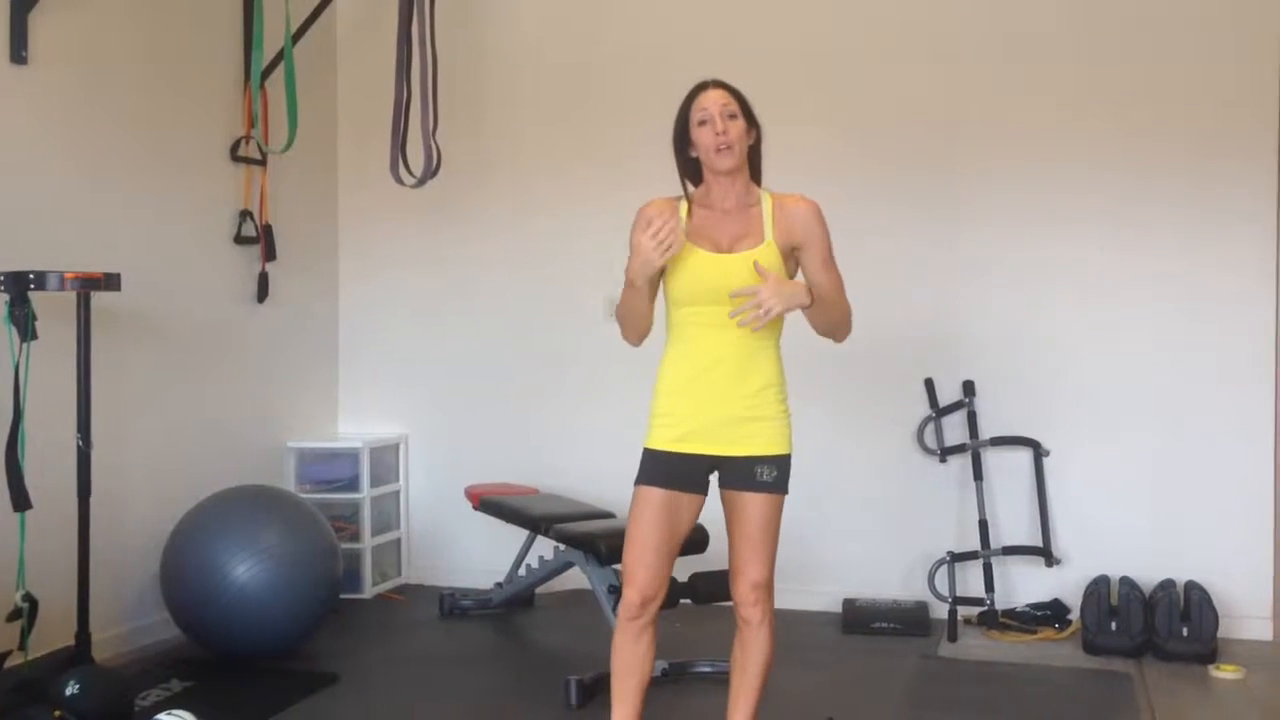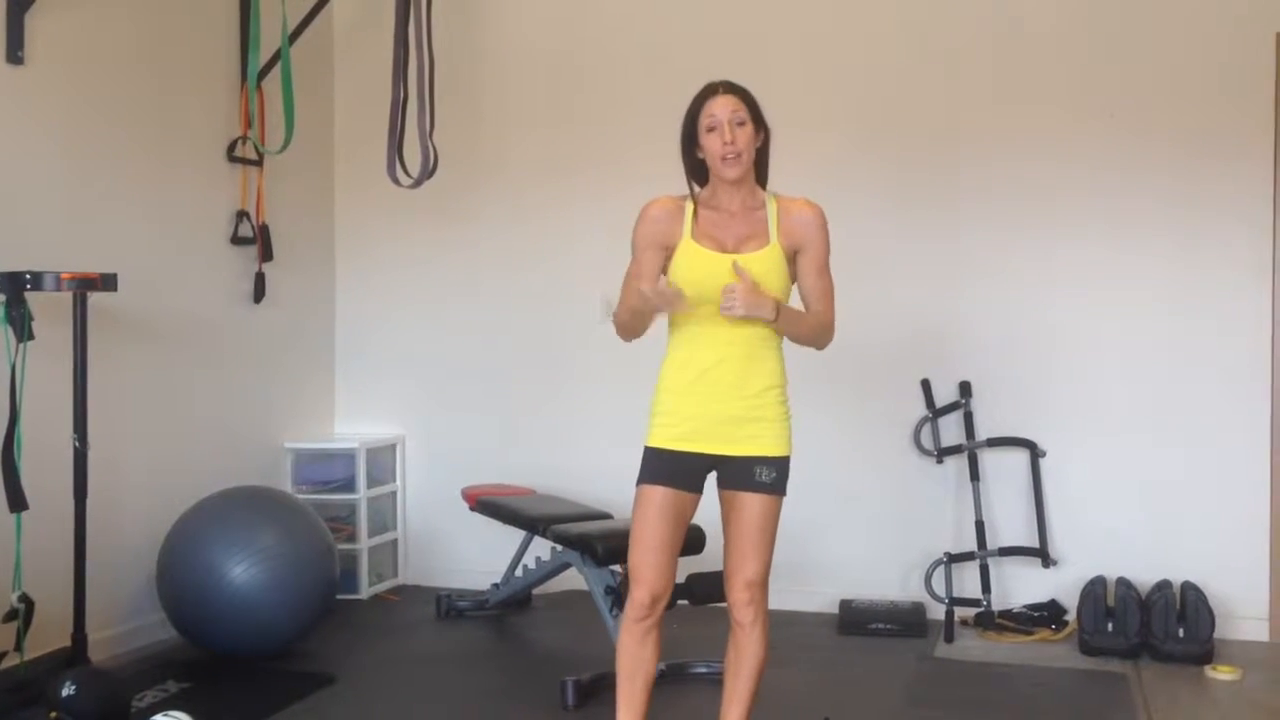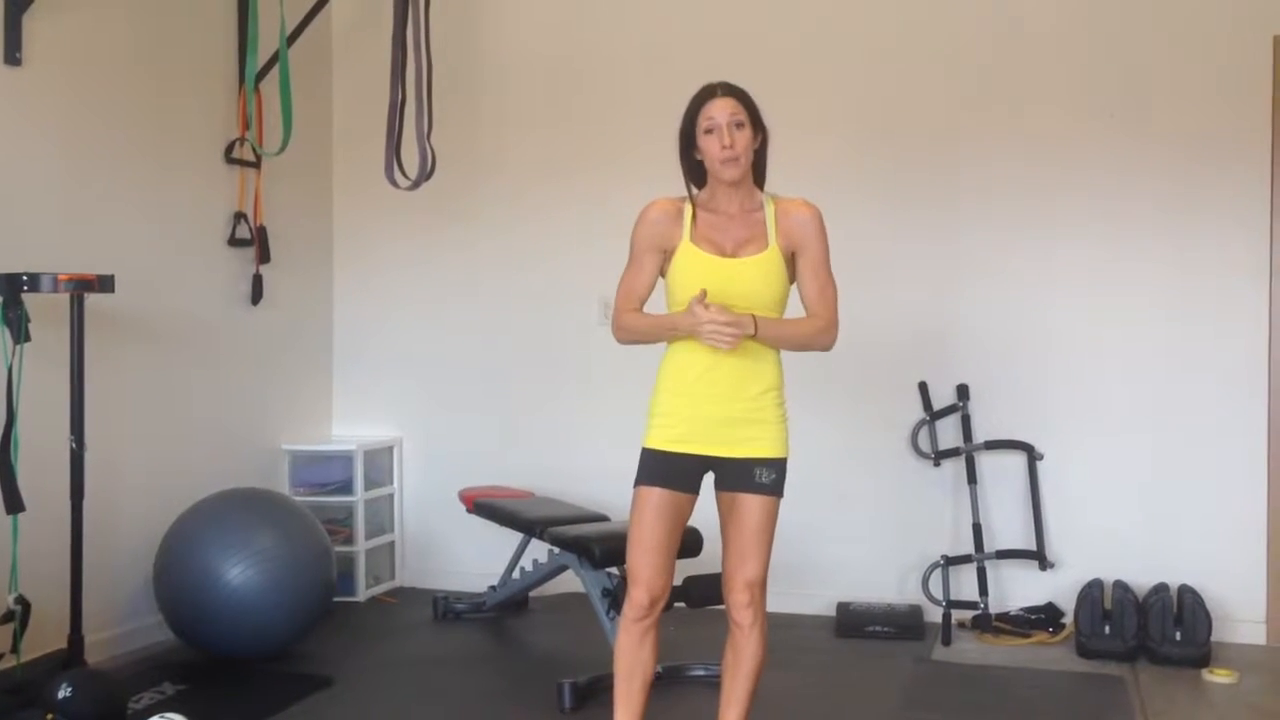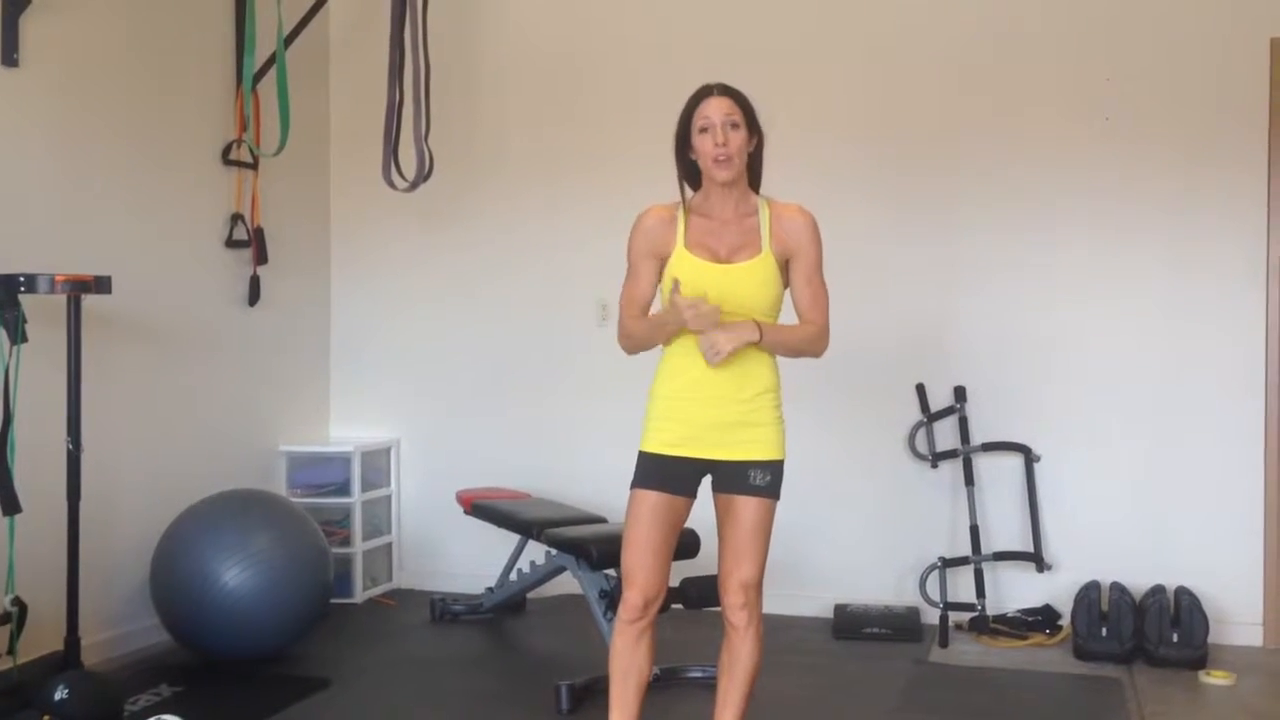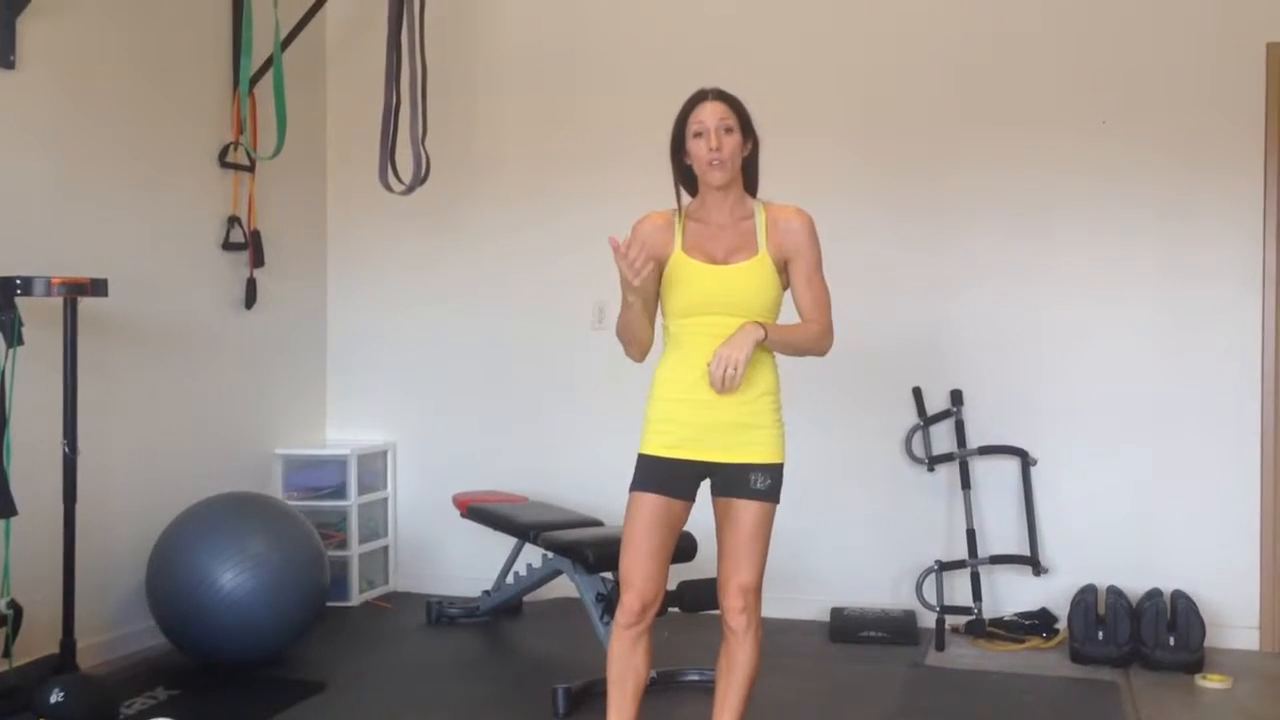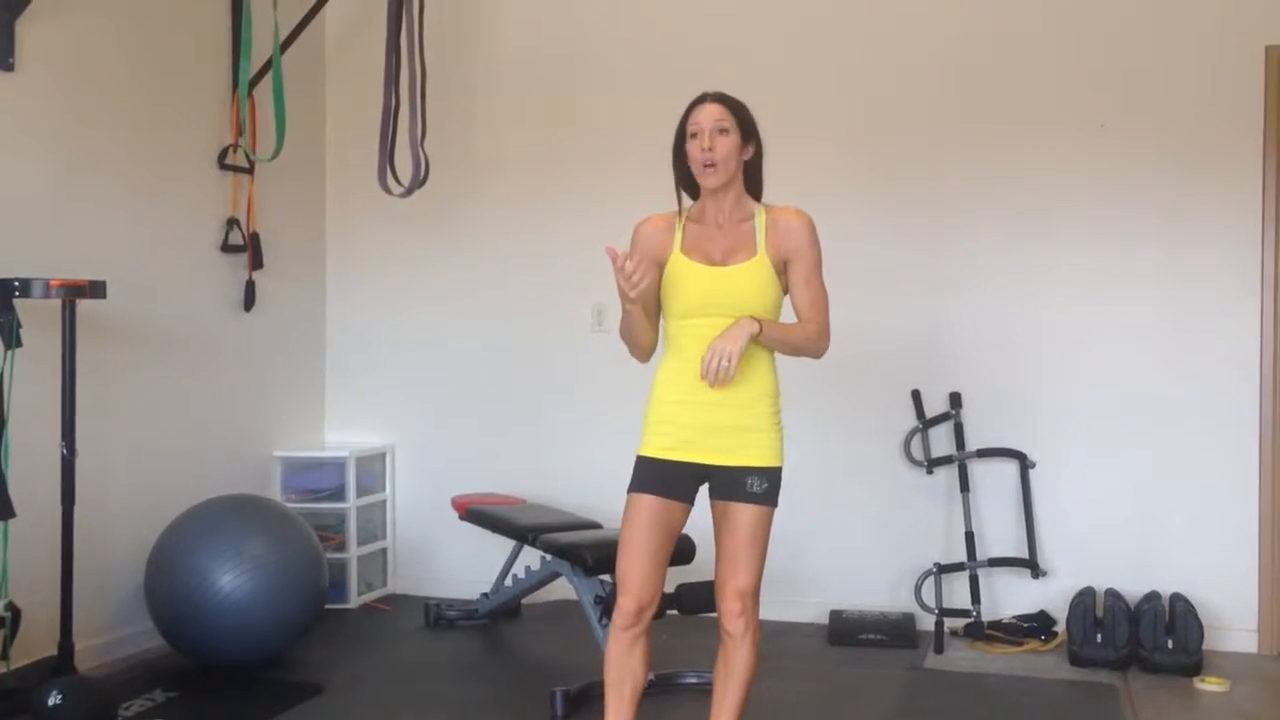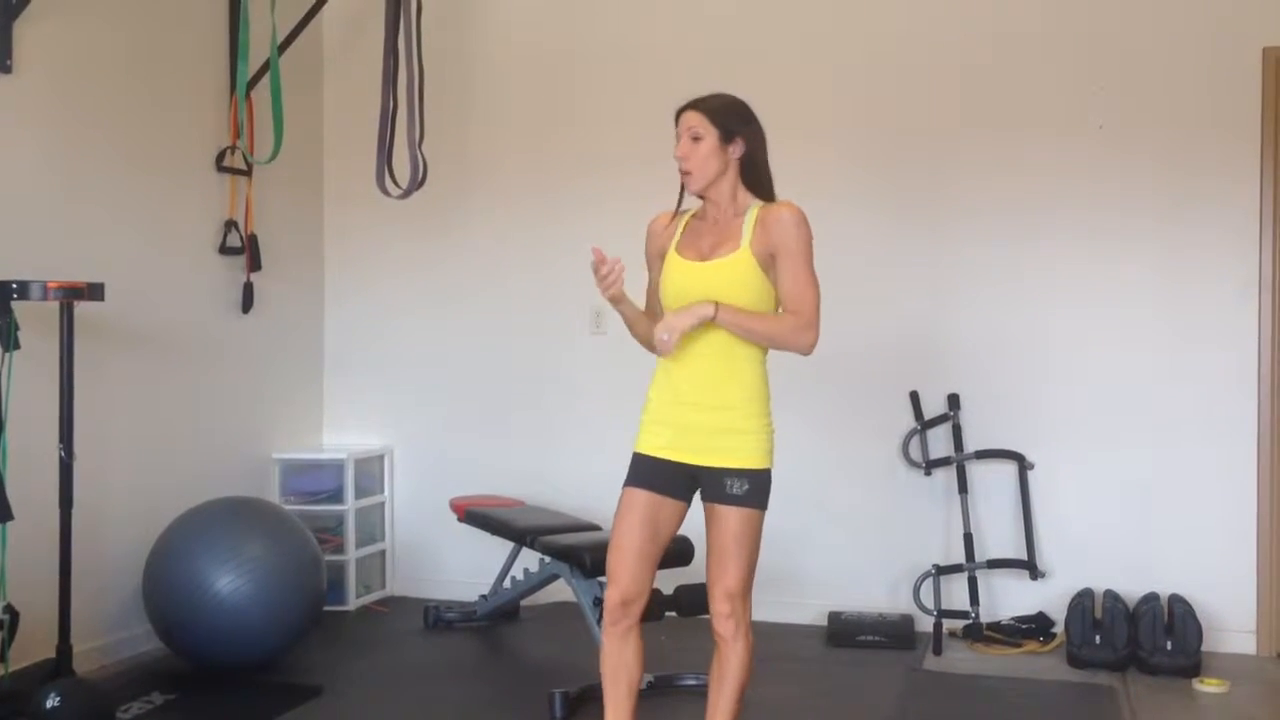
dt=0.3s
person 1, frame 1
left shoulder: (794, 215)
right shoulder: (659, 217)
left elbow: (839, 326)
right elbow: (632, 331)
left wrist: (799, 294)
right wrist: (639, 272)
left hip: (757, 429)
right hip: (677, 427)
left knee: (753, 599)
right knee: (638, 596)
person 1, frame 2
left shoulder: (799, 219)
right shoulder: (664, 217)
left elbow: (822, 329)
right elbow: (625, 324)
left wrist: (765, 307)
right wrist: (648, 303)
left hip: (757, 429)
right hip: (678, 425)
left knee: (748, 599)
right knee: (645, 595)
person 1, frame 3
left shoulder: (797, 220)
right shoulder: (662, 219)
left elbow: (823, 330)
right elbow: (623, 322)
left wrist: (747, 324)
right wrist: (686, 322)
left hip: (756, 431)
right hip: (676, 427)
left knee: (746, 600)
right knee: (643, 596)
person 1, frame 4
left shoulder: (791, 225)
right shoulder: (657, 225)
left elbow: (815, 336)
right elbow: (629, 337)
left wrist: (749, 330)
right wrist: (671, 320)
left hip: (751, 434)
right hip: (673, 430)
left knee: (741, 601)
right knee: (638, 598)
person 1, frame 5
left shoulder: (788, 226)
right shoulder: (654, 231)
left elbow: (820, 335)
right elbow: (635, 348)
left wrist: (757, 331)
right wrist: (632, 292)
left hip: (751, 438)
right hip: (671, 434)
left knee: (740, 606)
right knee: (635, 602)
person 1, frame 6
left shoulder: (788, 228)
right shoulder: (657, 232)
left elbow: (816, 338)
right elbow: (642, 348)
left wrist: (750, 325)
right wrist: (630, 302)
left hip: (748, 442)
right hip: (670, 437)
left knee: (737, 610)
right knee: (632, 605)
person 1, frame 7
left shoulder: (779, 222)
right shoulder: (665, 228)
left elbow: (803, 333)
left wrist: (709, 310)
right wrist: (619, 301)
left hip: (737, 441)
right hip: (665, 436)
left knee: (728, 611)
right knee: (621, 599)
